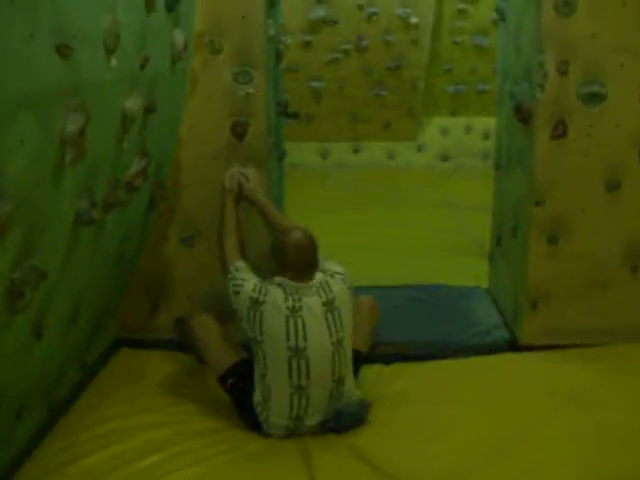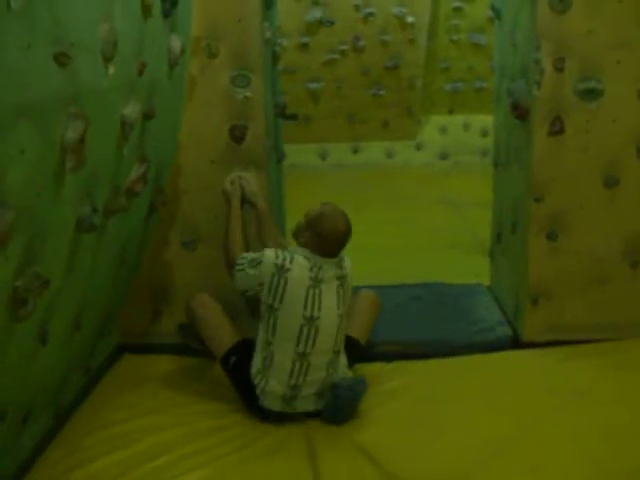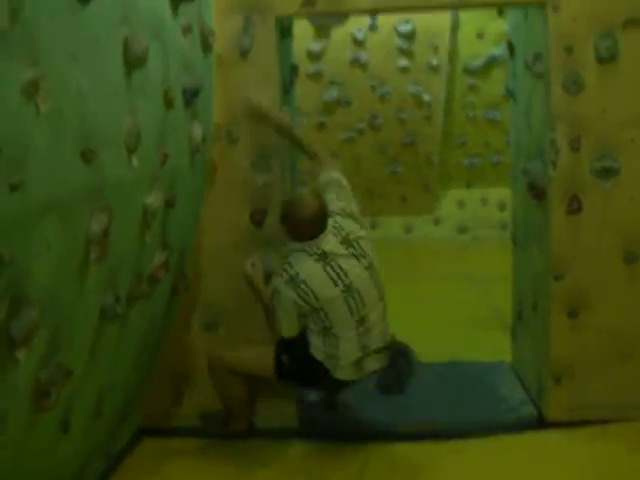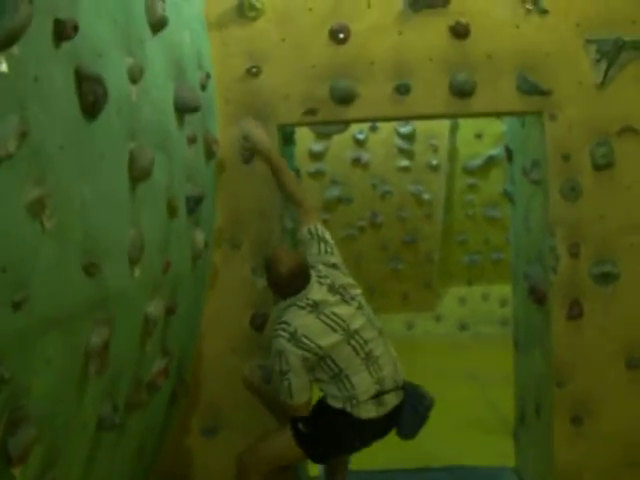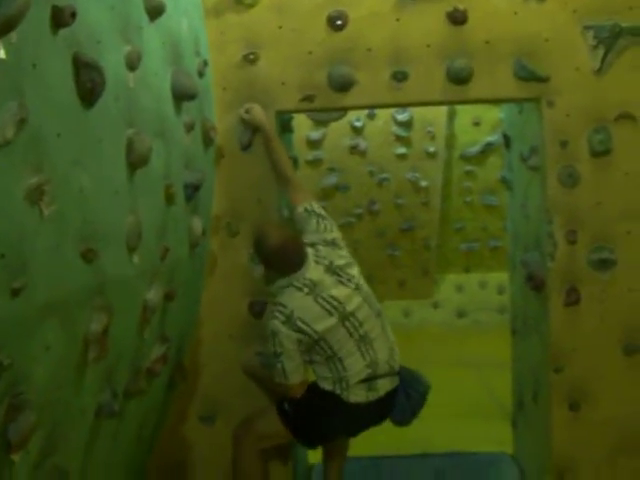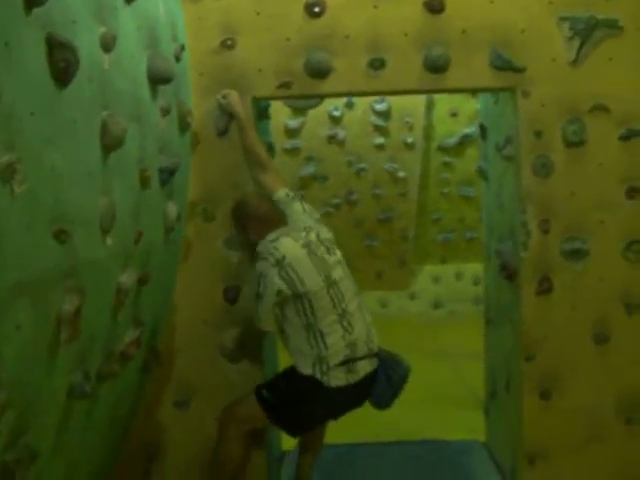
dt=0.7s
person 1, frame 1
left shoulder: (257, 298)
right shoulder: (338, 285)
left elbow: (232, 257)
right elbow: (301, 240)
left wrist: (229, 201)
right wrist: (258, 199)
left hip: (274, 423)
right hip: (337, 410)
left knee: (199, 322)
right knee: (367, 303)
person 1, frame 2
left shoulder: (279, 266)
right shoulder: (343, 267)
left elbow: (235, 263)
left wrist: (234, 203)
right wrist: (258, 202)
left hip: (270, 402)
right hip: (327, 396)
left knee: (199, 303)
right knee: (368, 298)
left ankle: (209, 345)
person 1, frame 3
left shoulder: (292, 279)
right shoulder: (347, 222)
left elbow: (284, 331)
right elbow: (323, 161)
left wrist: (258, 285)
right wrist: (281, 123)
left hip: (334, 369)
right hip: (375, 356)
left knee: (220, 360)
left ankle: (239, 427)
right ankle: (332, 394)
person 1, frame 4
left shoulder: (289, 336)
right shoulder: (330, 270)
left elbow: (297, 409)
right elbow: (303, 205)
left wrist: (258, 385)
right wrist: (267, 151)
left hip: (358, 418)
right hip: (391, 402)
person 1, frame 5
left shoulder: (284, 315)
right shoulder: (327, 245)
left elbow: (292, 390)
right elbow: (293, 185)
left wrist: (255, 371)
right wrist: (267, 129)
left hip: (351, 401)
right hip: (388, 388)
left knee: (246, 437)
person 1, frame 6
left shoulder: (274, 261)
right shoulder: (308, 225)
left elbow: (262, 325)
right elbow: (265, 172)
right wrist: (242, 117)
left hip: (331, 383)
right hip: (365, 370)
left knee: (233, 419)
